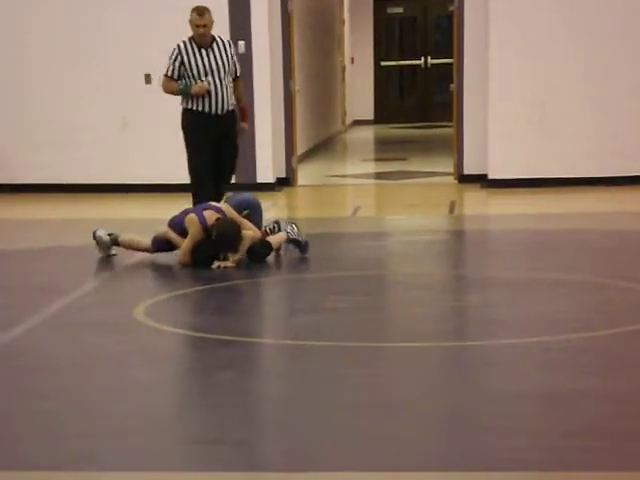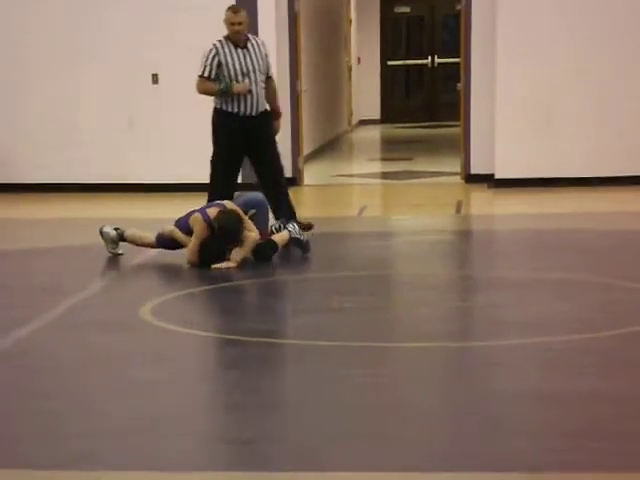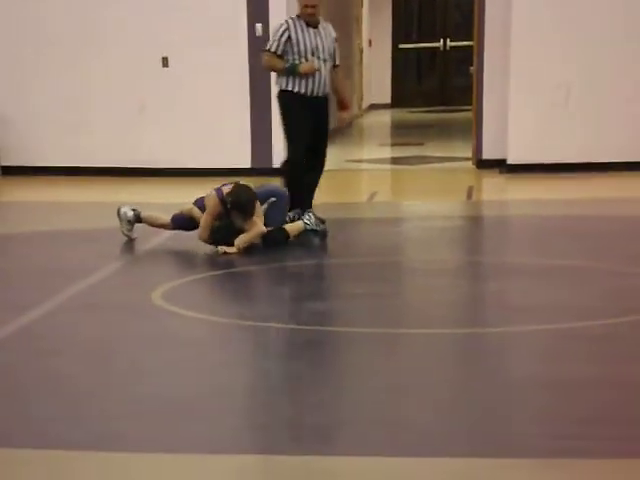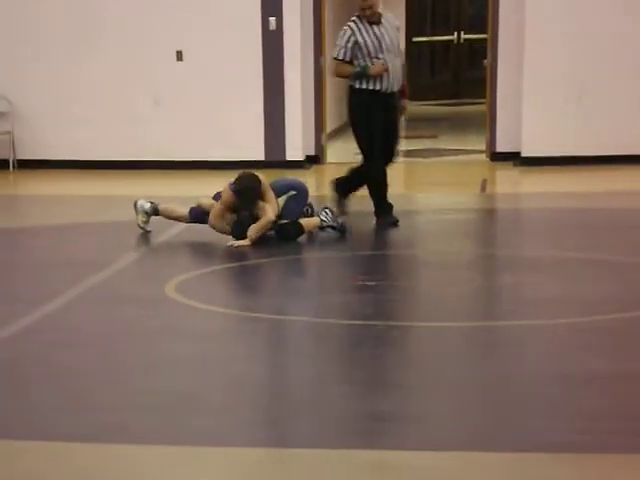
dt=0.5s
person 1, frame 1
left shoulder: (226, 46)
right shoulder: (181, 51)
left elbow: (237, 81)
right elbow: (167, 85)
left wrist: (243, 115)
right wrist: (188, 89)
left hip: (226, 118)
right hip: (197, 120)
left knee: (225, 170)
right knee: (201, 173)
person 1, frame 2
left shoulder: (259, 46)
right shoulder: (217, 50)
left elbow: (269, 82)
right elbow: (202, 86)
left wrist: (276, 114)
right wrist: (229, 89)
left hip: (259, 119)
right hip: (229, 121)
left knee: (272, 171)
right knee: (223, 175)
left ankle: (288, 221)
person 1, frame 3
left shoulder: (329, 31)
right shoulder: (287, 28)
left elbow: (334, 70)
right elbow: (268, 61)
left wrist: (343, 105)
right wrist: (296, 68)
left hip: (319, 101)
right hip: (293, 100)
left knee: (316, 158)
right knee: (298, 154)
left ankle: (302, 209)
right ankle: (289, 205)
person 1, frame 4
left shoulder: (391, 22)
right shoulder: (351, 31)
right elbow: (338, 69)
left wrist: (402, 94)
right wrist: (367, 70)
left hip: (389, 97)
right hip: (365, 99)
left knee: (387, 153)
right knee: (374, 154)
left ankle: (344, 185)
right ankle: (383, 210)
person 2, frame 1
left shoulder: (225, 211)
right shoulder: (197, 228)
left elbow: (253, 233)
right elbow: (182, 259)
left wrist: (234, 258)
right hip: (179, 226)
right knee: (150, 246)
right ankle: (111, 239)
person 2, frame 2
left shoulder: (231, 209)
right shoulder: (202, 225)
left elbow: (253, 235)
right elbow: (191, 259)
left wrist: (235, 260)
right hip: (188, 226)
left knee: (262, 253)
right knee: (155, 241)
left ankle: (289, 232)
right ankle: (116, 234)
person 2, frame 3
left shoulder: (249, 196)
right shoulder: (216, 202)
left elbow: (258, 227)
right elbow: (203, 236)
left wrist: (236, 246)
right hip: (210, 208)
left knee: (271, 240)
right knee: (172, 223)
left ankle: (305, 222)
right ankle: (132, 215)
person 2, frame 4
left shoulder: (261, 184)
right shoulder: (229, 195)
left elbow: (270, 216)
right elbow: (212, 220)
left wrist: (249, 239)
right wrist: (235, 225)
left knee: (284, 232)
right knee: (191, 216)
left ankle: (322, 218)
right ankle: (150, 208)
